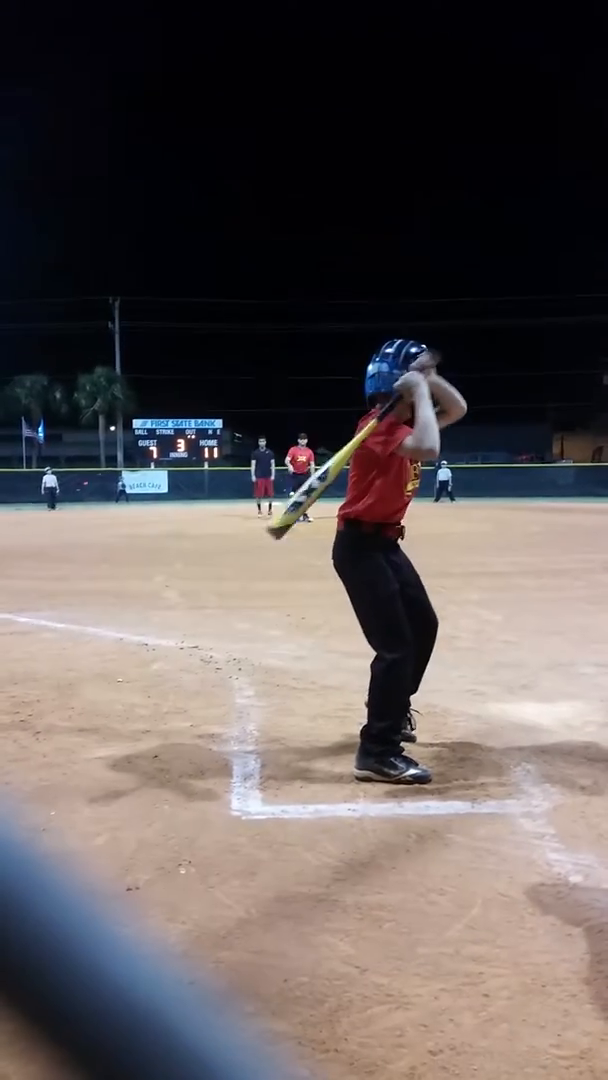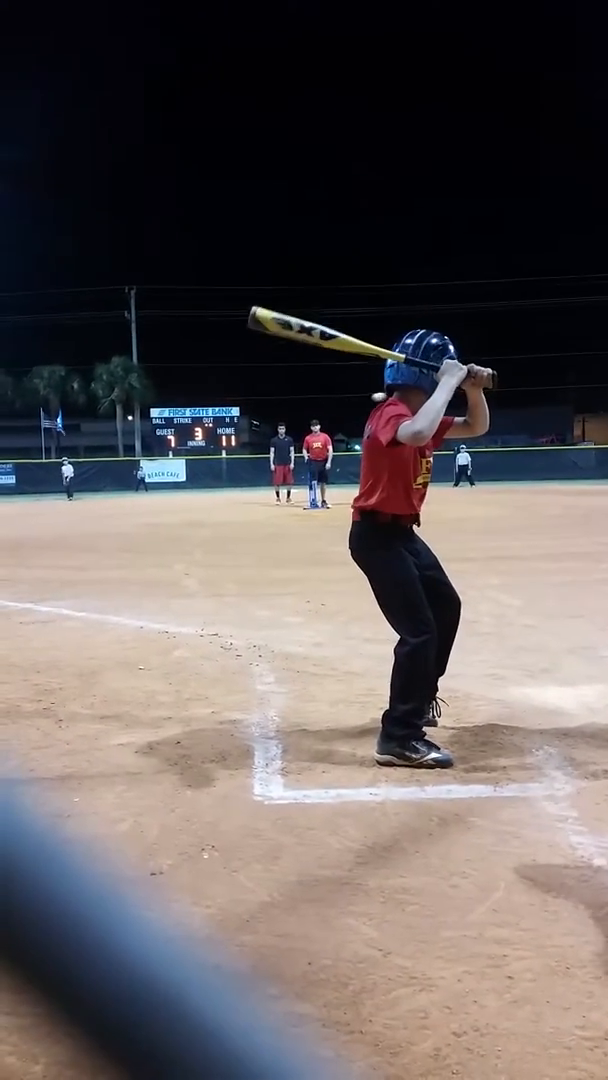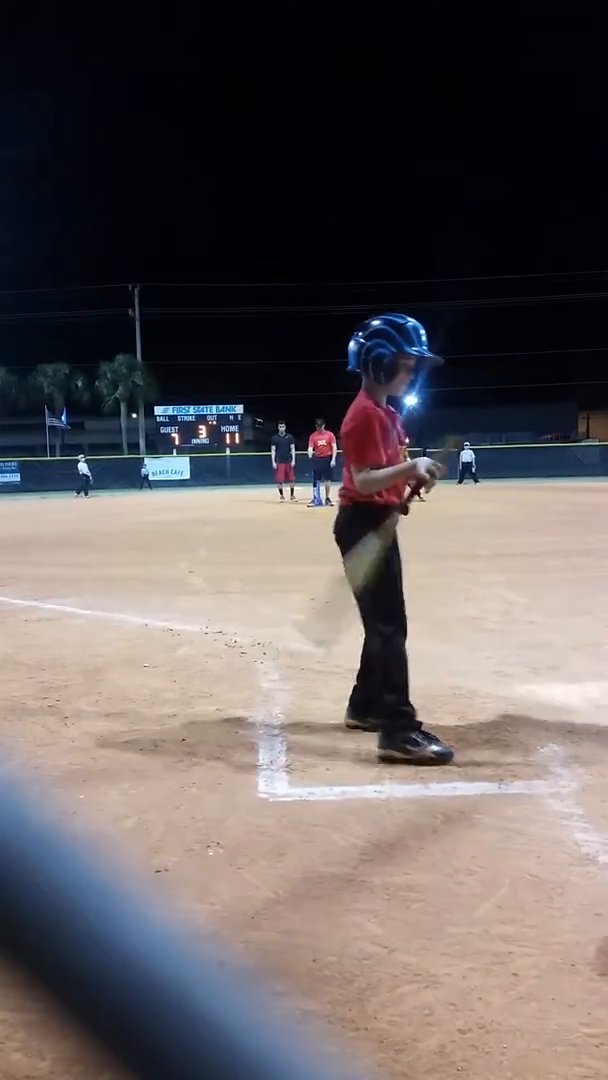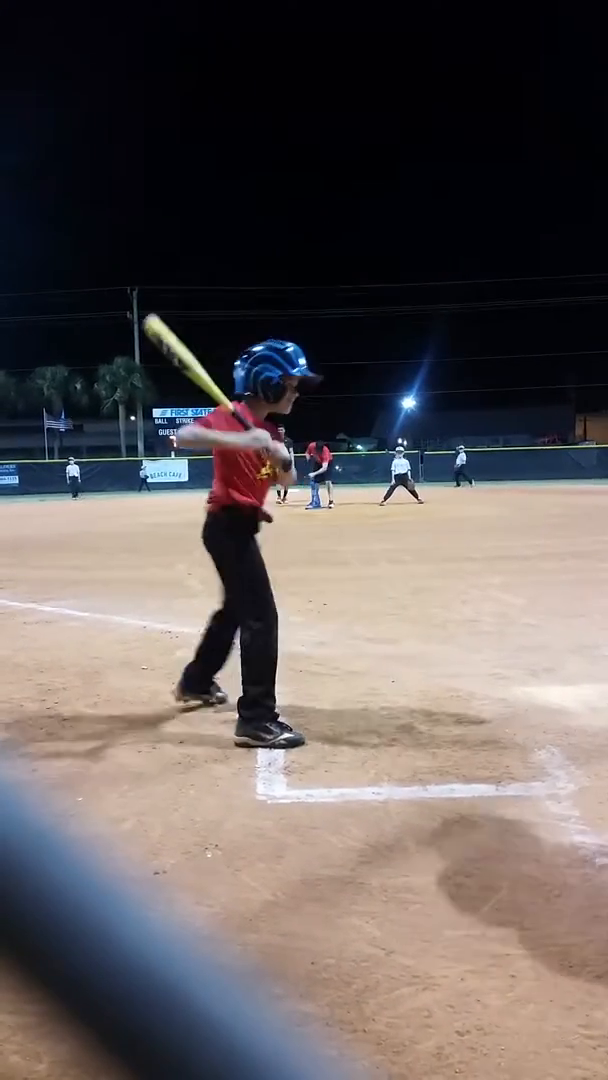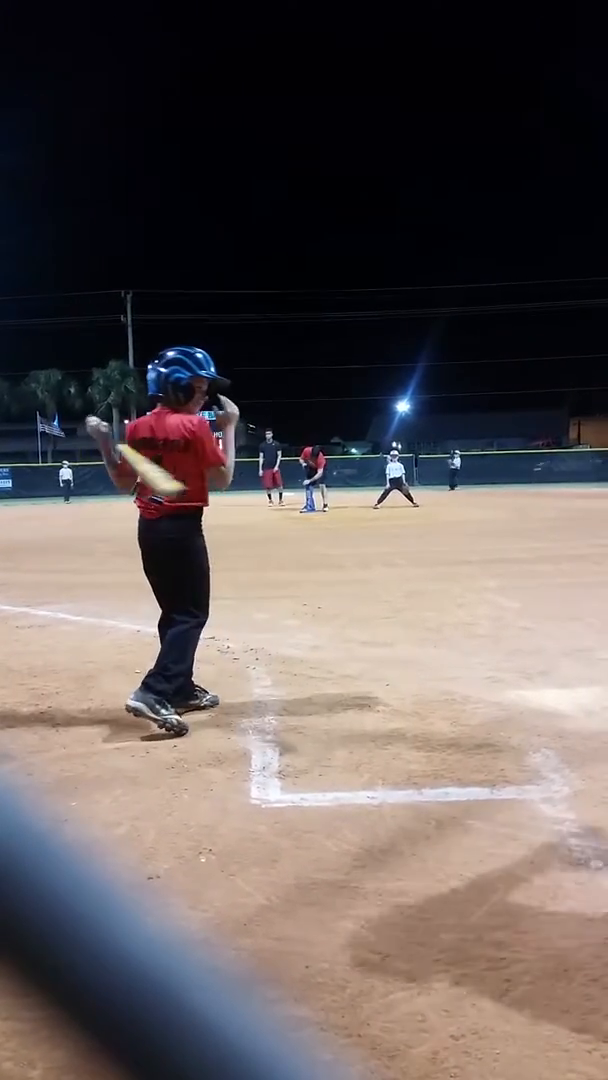
dt=1s
person 1, frame 1
left shoulder: (403, 423)
right shoulder: (382, 424)
left elbow: (458, 410)
right elbow: (430, 449)
left wrist: (430, 378)
right wrist: (419, 391)
left hip: (385, 542)
right hip: (361, 545)
left knee: (423, 626)
right knee: (395, 645)
left ankle: (392, 708)
right ankle: (377, 753)
person 1, frame 2
left shoulder: (417, 415)
right shoulder: (390, 414)
left elbow: (477, 427)
right elbow: (417, 435)
left wrist: (474, 389)
right wrist: (449, 381)
left hip: (402, 531)
right hip: (376, 535)
left knee: (446, 607)
right knee: (419, 629)
left ankle: (418, 697)
right ankle: (399, 738)
person 1, frame 3
left shoulder: (386, 412)
right shoulder: (364, 414)
right elbow: (364, 484)
left wrist: (415, 473)
right wrist: (411, 467)
left hip: (379, 522)
right hip: (363, 523)
left knee: (385, 620)
right knee: (389, 623)
left ankle: (366, 705)
right ankle: (398, 731)
person 1, frame 4
left shoulder: (270, 429)
right shoulder: (233, 417)
left elbow: (287, 480)
right elbow: (183, 436)
left wrist: (282, 460)
right wrist: (240, 442)
left hip: (243, 524)
right hip: (230, 525)
left knee: (235, 609)
right knee: (260, 616)
left ankle: (196, 680)
right ankle: (256, 719)
person 1, frame 5
left shoulder: (137, 428)
right shoulder: (195, 426)
left elbow: (123, 483)
right elbow: (222, 481)
left wrist: (102, 440)
right wrist: (230, 428)
left hip: (148, 528)
right hip: (182, 529)
left knee: (173, 611)
right knee: (191, 614)
left ankle: (180, 688)
right ankle: (153, 693)
